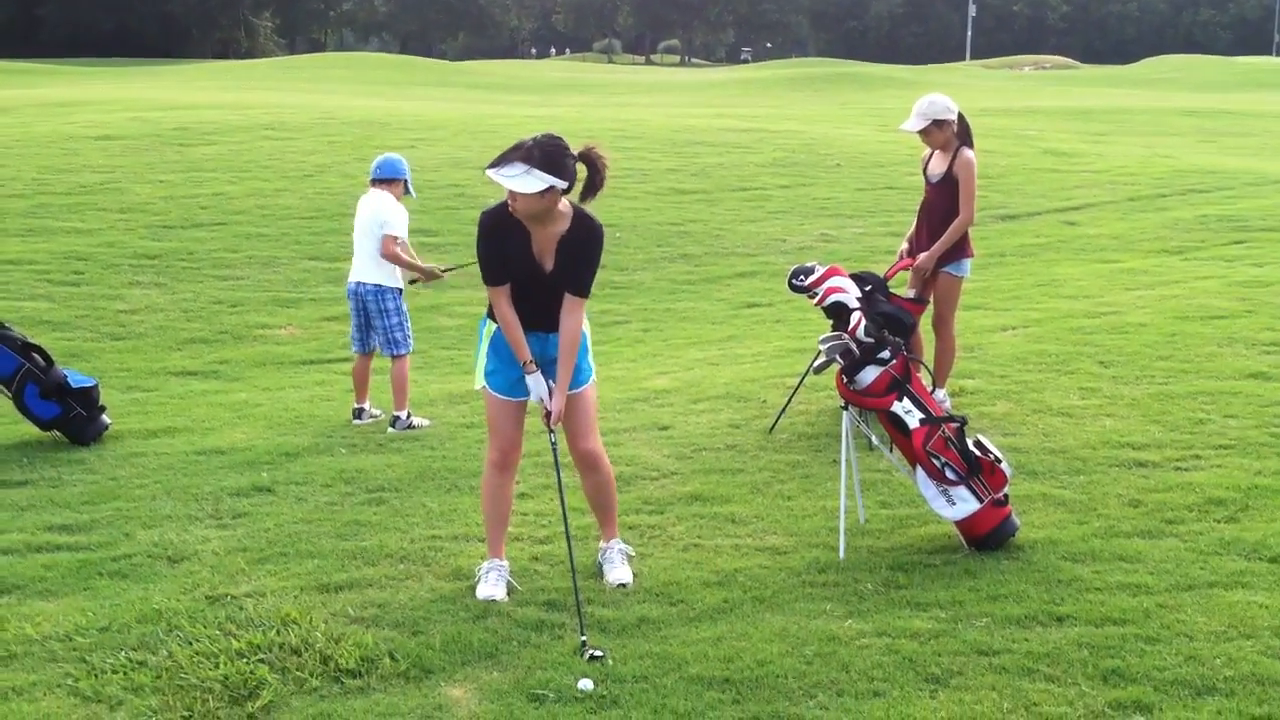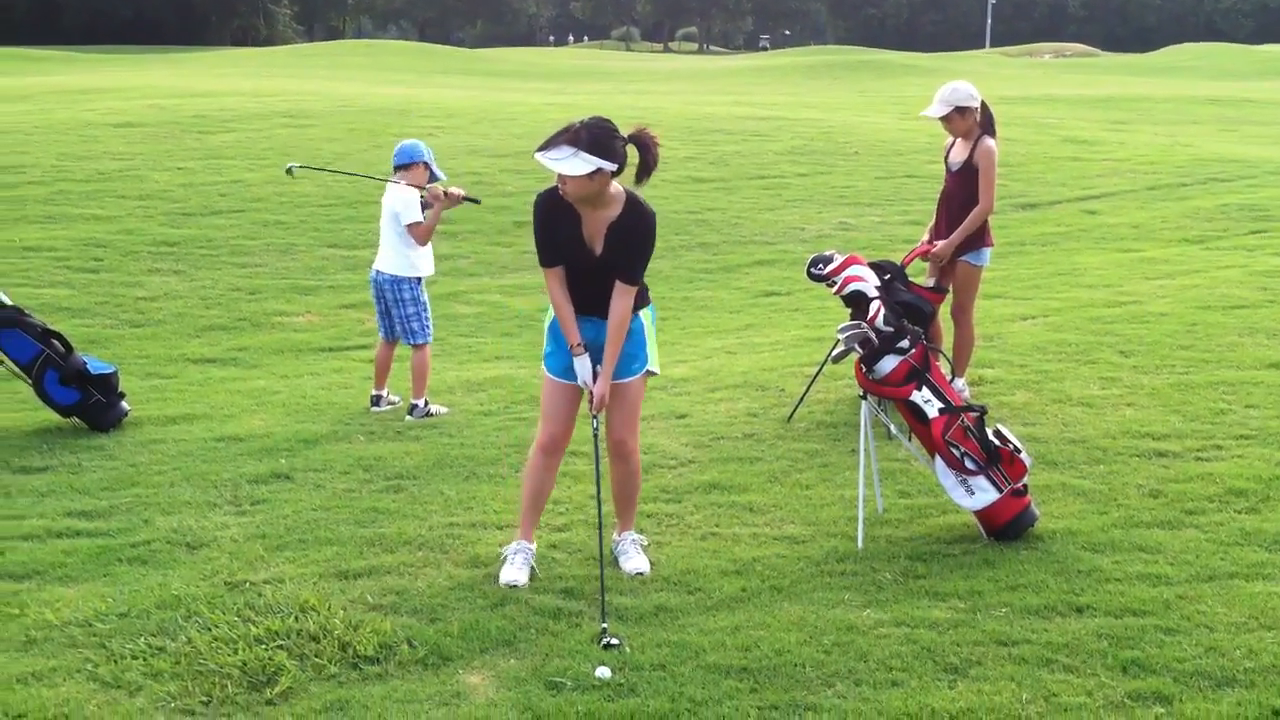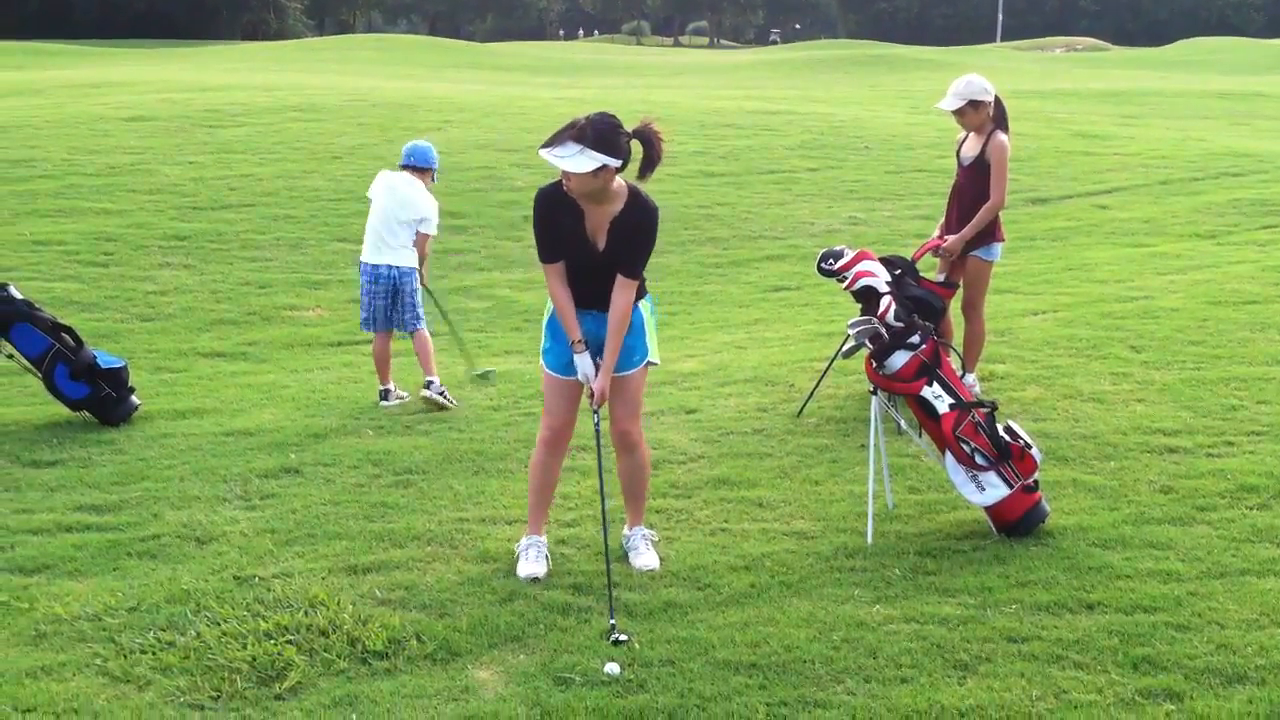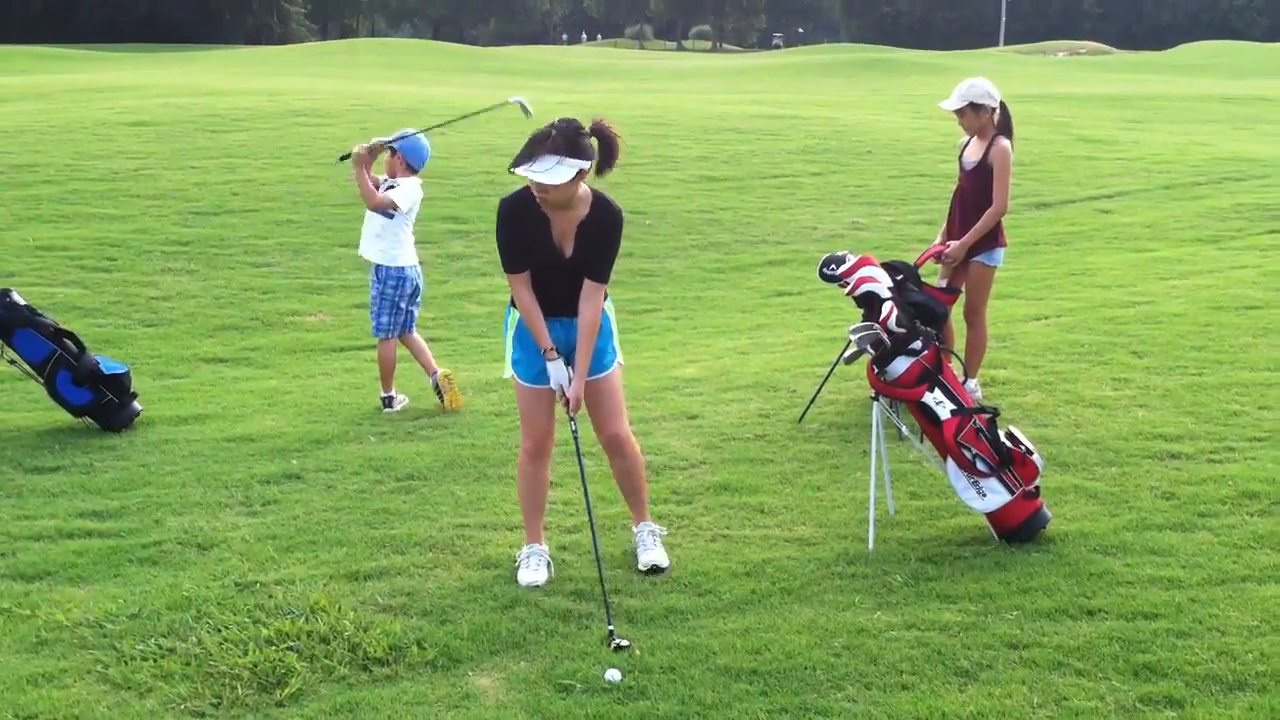
dt=0.4s
person 1, frame 1
left shoulder: (587, 231)
right shoulder: (494, 223)
left elbow: (572, 310)
right elbow: (501, 301)
left wrist: (561, 388)
right wrist: (529, 370)
left hip: (564, 340)
right hip: (508, 341)
left knee: (589, 451)
right knee: (502, 454)
left ankle: (612, 545)
right ankle: (494, 563)
person 1, frame 2
left shoulder: (639, 217)
right shoulder: (549, 206)
left elbow: (623, 296)
right elbow: (556, 282)
left wrist: (606, 374)
right wrist: (578, 352)
left hip: (625, 328)
right hip: (569, 324)
left knee: (623, 442)
right knee: (550, 438)
left ankle: (626, 536)
right ankle: (522, 545)
person 1, frame 3
left shoulder: (641, 211)
right shoulder: (550, 201)
left elbow: (623, 290)
right elbow: (555, 278)
left wrist: (607, 370)
right wrist: (579, 348)
left hip: (625, 321)
right hip: (568, 320)
left knee: (627, 433)
right knee: (553, 433)
left ankle: (636, 531)
right ankle: (533, 538)
person 1, frame 4
left shoulder: (606, 216)
right shoulder: (514, 209)
left elbow: (590, 295)
right elbow: (521, 287)
left wrist: (580, 374)
right wrist: (550, 356)
left hip: (589, 325)
right hip: (534, 328)
left knee: (617, 435)
right knee: (535, 441)
left ankle: (645, 527)
right ankle: (534, 547)
person 2, frame 1
left shoulder: (964, 159)
right shoulder: (928, 156)
left elbow: (966, 216)
left wrist: (935, 253)
right wrist: (908, 240)
left hip: (950, 253)
right hip: (924, 249)
left knee: (941, 323)
left ankle: (939, 392)
person 2, frame 2
left shoulder: (985, 148)
right shoulder: (951, 144)
left elbow: (986, 205)
left wrist: (952, 241)
right wrist: (930, 231)
left hip: (970, 242)
right hip: (944, 238)
left knee: (961, 312)
left ankle: (958, 382)
person 2, frame 3
left shoulder: (997, 143)
right shoulder: (963, 139)
left elbow: (997, 201)
left wrist: (963, 237)
right wrist: (942, 227)
left hip: (981, 238)
right hip: (955, 234)
left knee: (971, 307)
left ankle: (969, 377)
person 2, frame 4
left shoulder: (999, 148)
right shoulder: (966, 144)
left elbow: (999, 206)
left wrist: (965, 242)
right wrist: (944, 234)
left hip: (983, 243)
right hip: (957, 239)
left knee: (973, 313)
left ankle: (970, 383)
person 3, frame 1
left shoulder: (364, 202)
right shoulder: (394, 209)
right elbow: (388, 251)
left wrist: (417, 263)
right wrist: (422, 270)
left hip: (357, 284)
right hip: (383, 287)
left knee: (363, 351)
right knee: (400, 353)
left ankle: (361, 408)
right ankle: (401, 417)
person 3, frame 2
left shoulder: (397, 190)
right shoulder: (407, 195)
left elbow: (429, 201)
right elbow: (421, 237)
left wrist: (449, 196)
right wrist: (439, 206)
left hip: (382, 274)
right hip: (403, 278)
left knee: (388, 339)
right knee: (420, 342)
left ankle: (379, 395)
right ankle: (418, 405)
person 3, frame 3
left shoulder: (384, 179)
right shoulder: (427, 203)
right elbow: (420, 247)
right wrist: (421, 270)
left hip: (372, 267)
right hip: (405, 270)
left knee: (381, 332)
right knee: (418, 328)
left ankle: (387, 390)
right ankle: (432, 383)
person 3, frame 4
left shoulder: (409, 188)
right shoulder: (390, 182)
left elbow: (374, 202)
right elbow: (370, 181)
left wrist: (360, 165)
right wrist: (364, 159)
left hip: (391, 271)
right hip: (406, 269)
left knee: (386, 335)
right knee: (405, 331)
left ankle: (389, 397)
right ankle: (438, 376)
